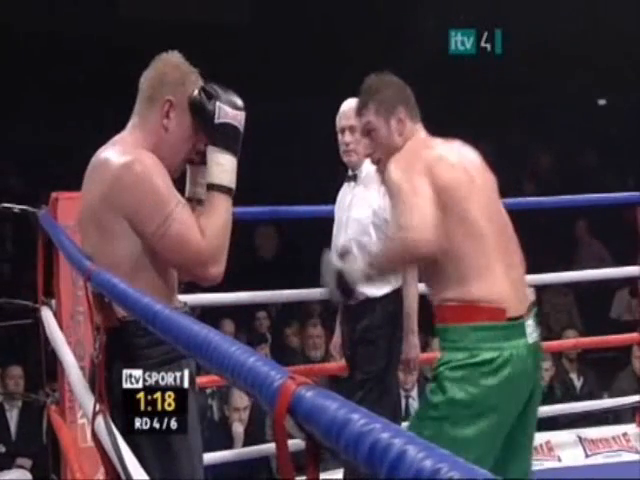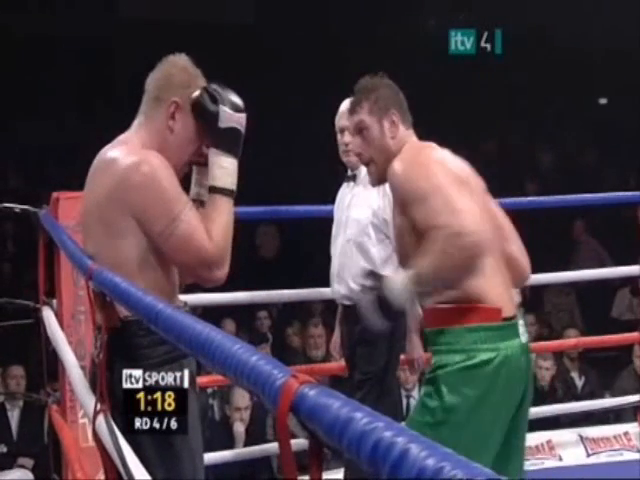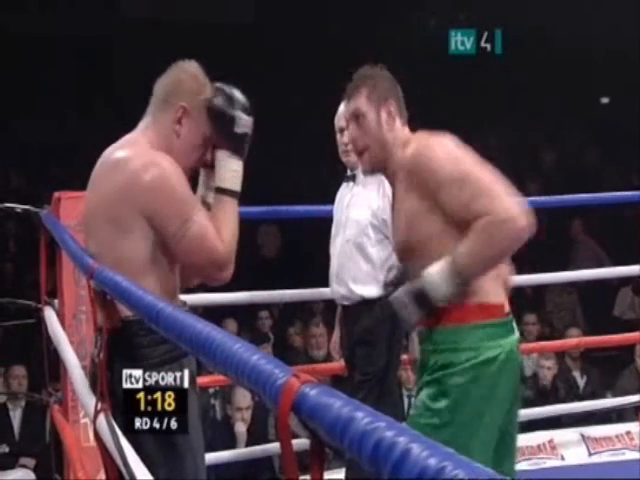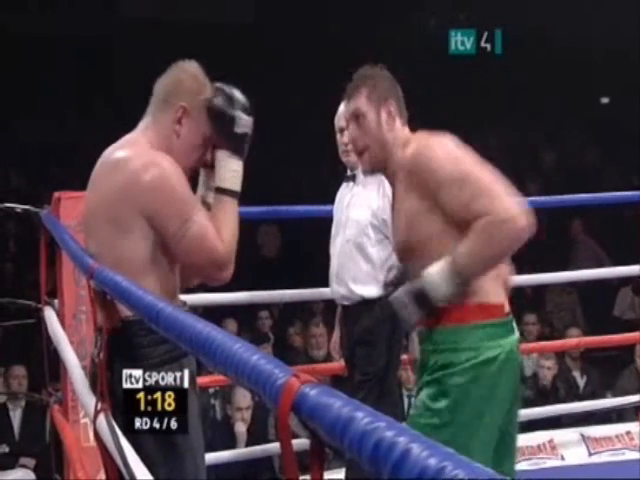
dt=0.5s
person 1, frame 1
left shoulder: (112, 160)
right shoulder: (137, 167)
left elbow: (178, 259)
right elbow: (208, 264)
left wrist: (200, 176)
right wrist: (223, 158)
left hip: (129, 350)
right hip: (148, 354)
person 1, frame 2
left shoulder: (113, 160)
right shoulder: (144, 167)
left elbow: (179, 266)
right elbow: (212, 264)
left wrist: (202, 180)
right wrist: (225, 160)
left hip: (127, 349)
right hip: (150, 353)
person 1, frame 3
left shoulder: (116, 161)
right shoulder: (154, 168)
left elbow: (182, 268)
right elbow: (219, 265)
left wrist: (209, 183)
right wrist: (231, 162)
left hip: (125, 347)
right hip: (151, 350)
person 1, frame 4
left shoulder: (115, 161)
right shoulder: (157, 172)
right elbow: (217, 265)
left wrist: (209, 179)
right wrist: (229, 162)
left hip: (119, 346)
right hip: (150, 350)
person 2, frame 1
left shoulder: (405, 161)
right shoulder: (463, 154)
left elbow: (419, 238)
left wrist: (356, 269)
left hip: (479, 346)
right hip: (520, 337)
person 2, frame 2
left shoulder: (409, 164)
right shoulder: (448, 162)
left elbow: (467, 239)
right elbow: (518, 267)
left wrist: (399, 287)
left hip: (472, 349)
right hip: (508, 342)
person 2, frame 3
left shoulder: (422, 153)
right shoulder: (412, 176)
left elbow: (514, 219)
left wrist: (433, 282)
left hip: (468, 348)
right hip: (489, 341)
person 2, frame 4
left shoulder: (427, 154)
right shoulder: (400, 188)
left elbow: (512, 220)
left wrist: (432, 281)
left hip: (468, 346)
right hip: (447, 346)
person 3, frame 1
left shoulder: (387, 184)
right shoulder: (345, 191)
left elbow: (409, 262)
left wrist: (411, 333)
right wrist: (340, 324)
left hip: (382, 311)
right hip: (354, 311)
left knee: (368, 411)
right knee: (377, 408)
person 3, frame 2
left shoulder: (387, 185)
right shoulder: (344, 190)
right wrist: (339, 324)
left hip: (381, 312)
right hip: (353, 312)
left knee: (366, 411)
right knee: (380, 408)
person 3, frame 3
left shoulder: (386, 183)
right shoulder: (344, 190)
right wrist: (339, 323)
left hip: (379, 312)
right hip: (353, 312)
left knee: (366, 409)
right knee: (380, 407)
person 3, frame 4
left shoulder: (385, 183)
right shoulder: (344, 189)
right wrist: (339, 321)
left hip: (379, 312)
right hip: (353, 311)
left knee: (369, 409)
right knee: (376, 406)
